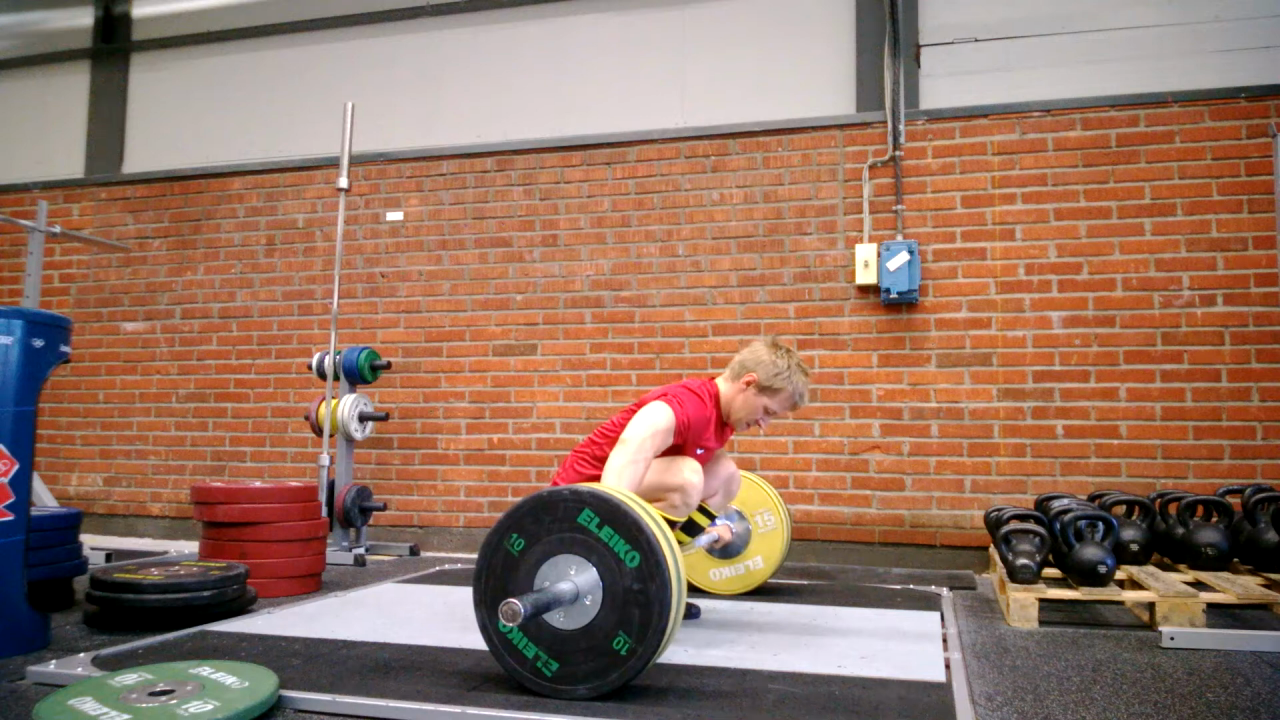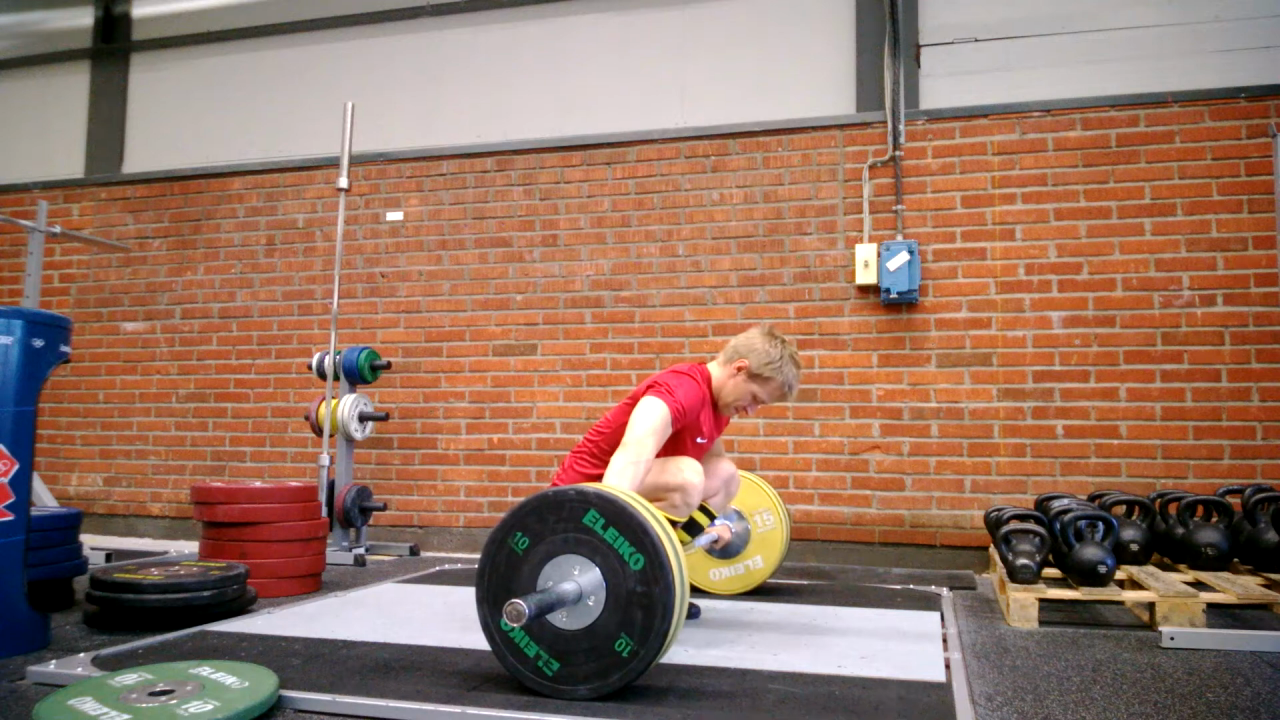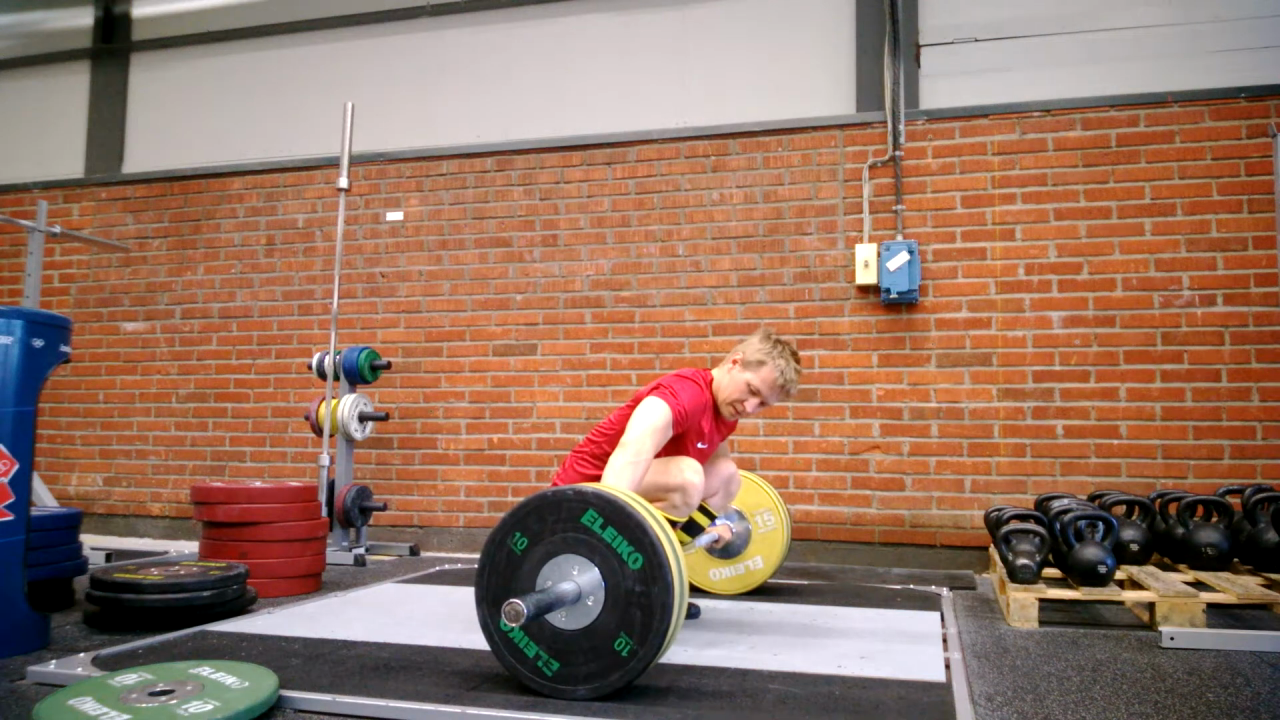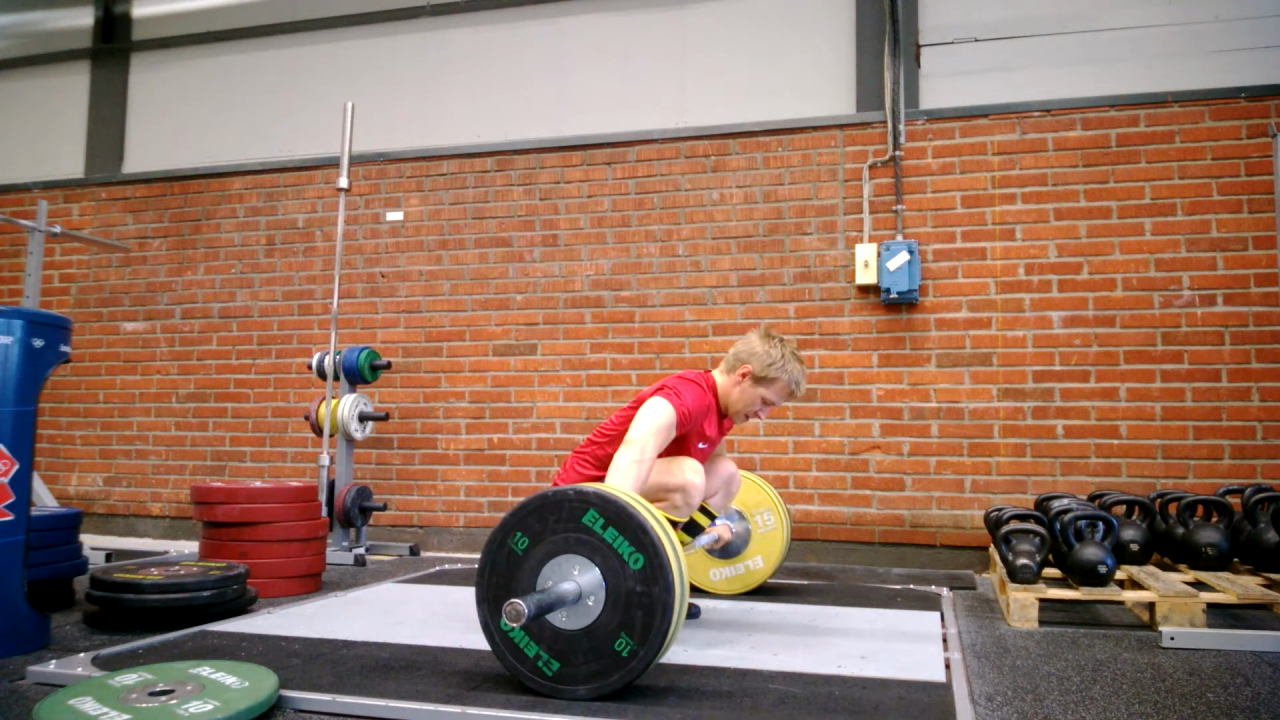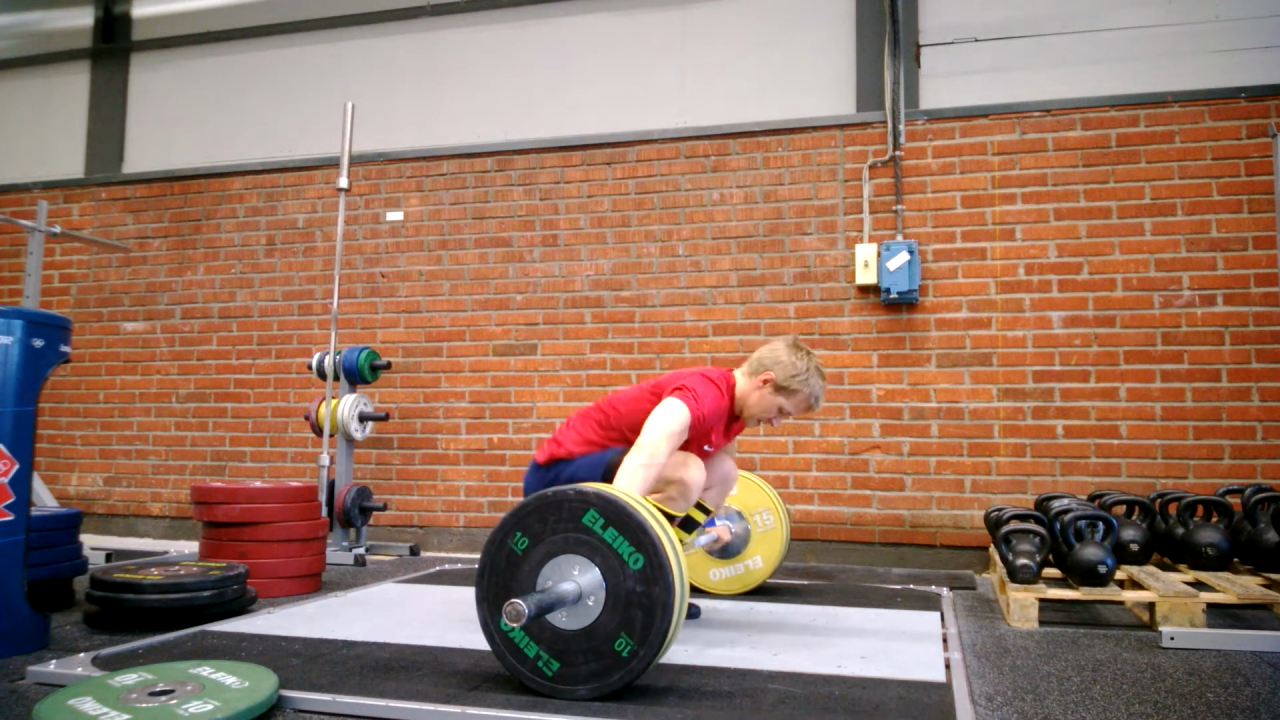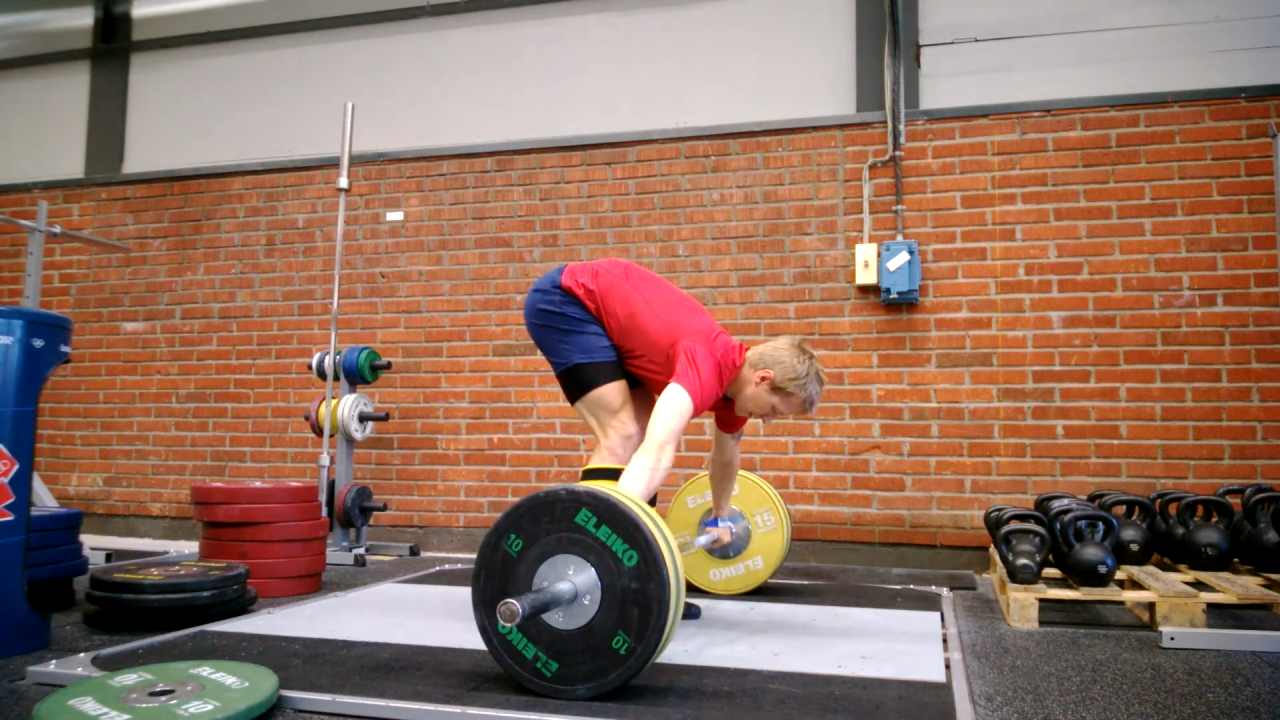
dt=0.7s
person 1, frame 1
left shoulder: (721, 407)
right shoulder: (691, 403)
left elbow: (711, 458)
right elbow: (630, 448)
left wrist: (710, 521)
left knee: (726, 474)
right knee: (685, 476)
person 1, frame 2
left shoulder: (717, 396)
right shoulder: (681, 390)
left elbow: (712, 458)
right elbow: (633, 454)
left wrist: (710, 520)
left knee: (725, 475)
right knee: (686, 477)
person 1, frame 3
left shoulder: (725, 406)
right shoulder: (685, 393)
left elbow: (716, 456)
right elbow: (631, 453)
left wrist: (712, 519)
left knee: (727, 475)
right knee: (685, 477)
person 1, frame 4
left shoulder: (721, 401)
right shoulder: (686, 396)
left elbow: (712, 456)
right elbow: (633, 455)
left wrist: (712, 520)
left knee: (726, 475)
right knee: (686, 477)
person 1, frame 5
left shoulder: (734, 400)
right shoulder: (705, 393)
left elbow: (726, 463)
right elbow: (645, 459)
left wrist: (713, 519)
left hip: (588, 467)
right hip: (559, 473)
left knee: (721, 470)
right knee: (684, 473)
person 1, frame 6
left shoulder: (737, 376)
right shoulder: (707, 370)
left elbow: (725, 456)
right elbow: (656, 453)
left wrist: (720, 518)
left hip: (595, 305)
right hip: (565, 299)
left knee: (642, 435)
right knee: (621, 435)
